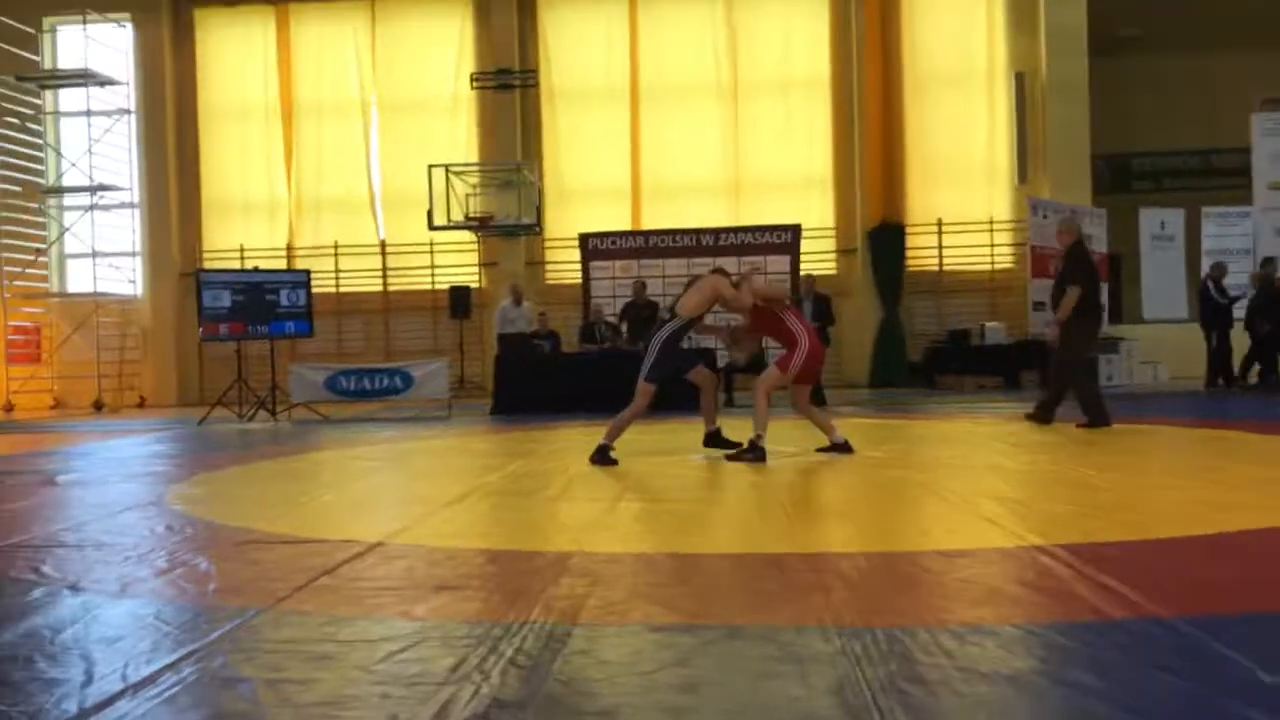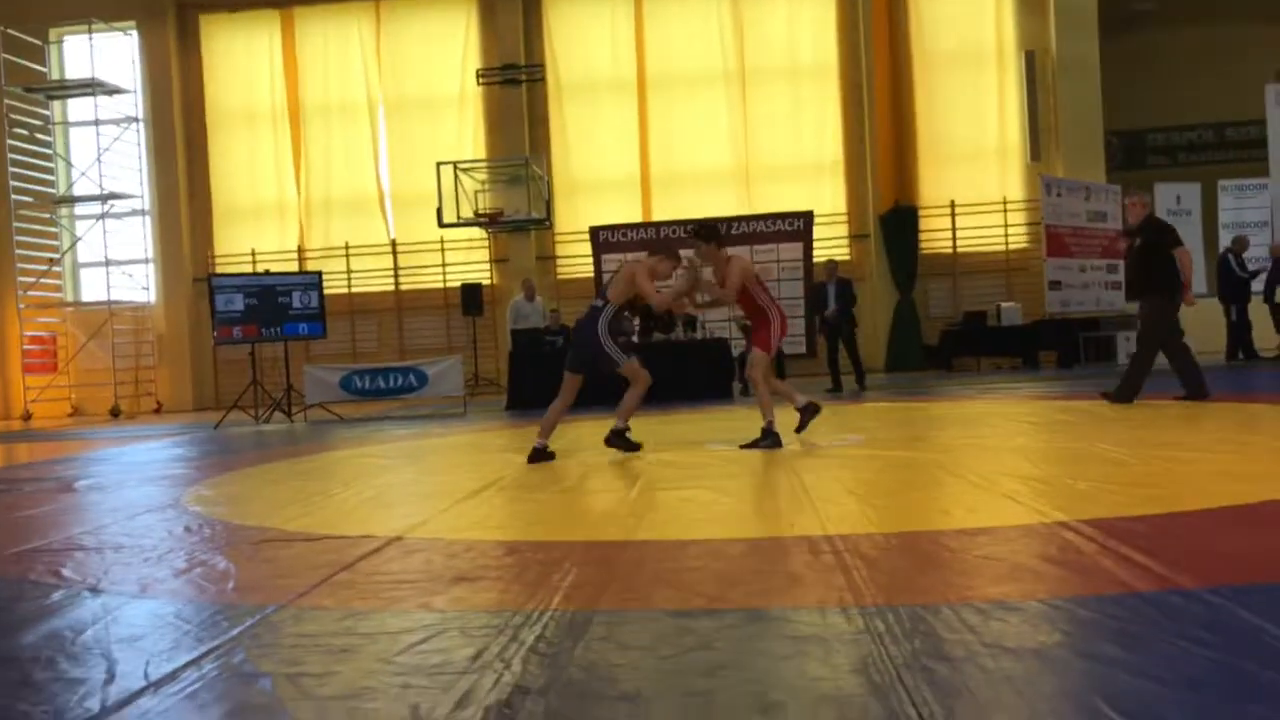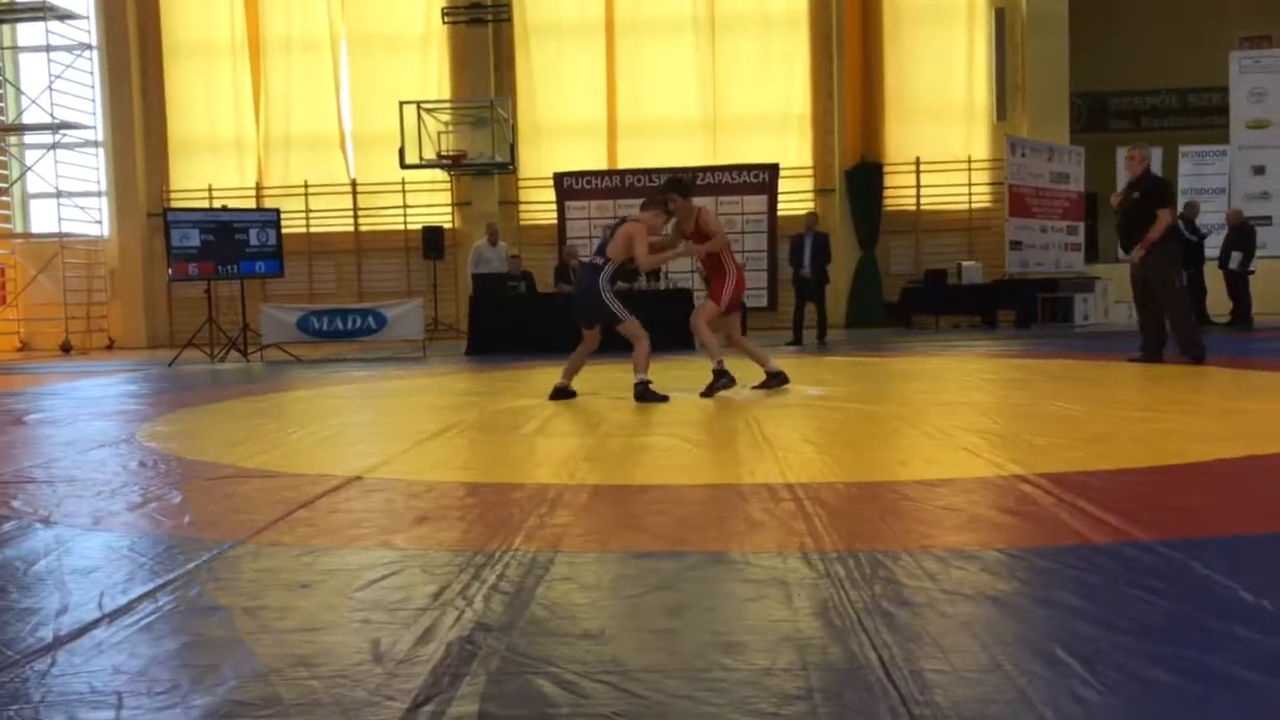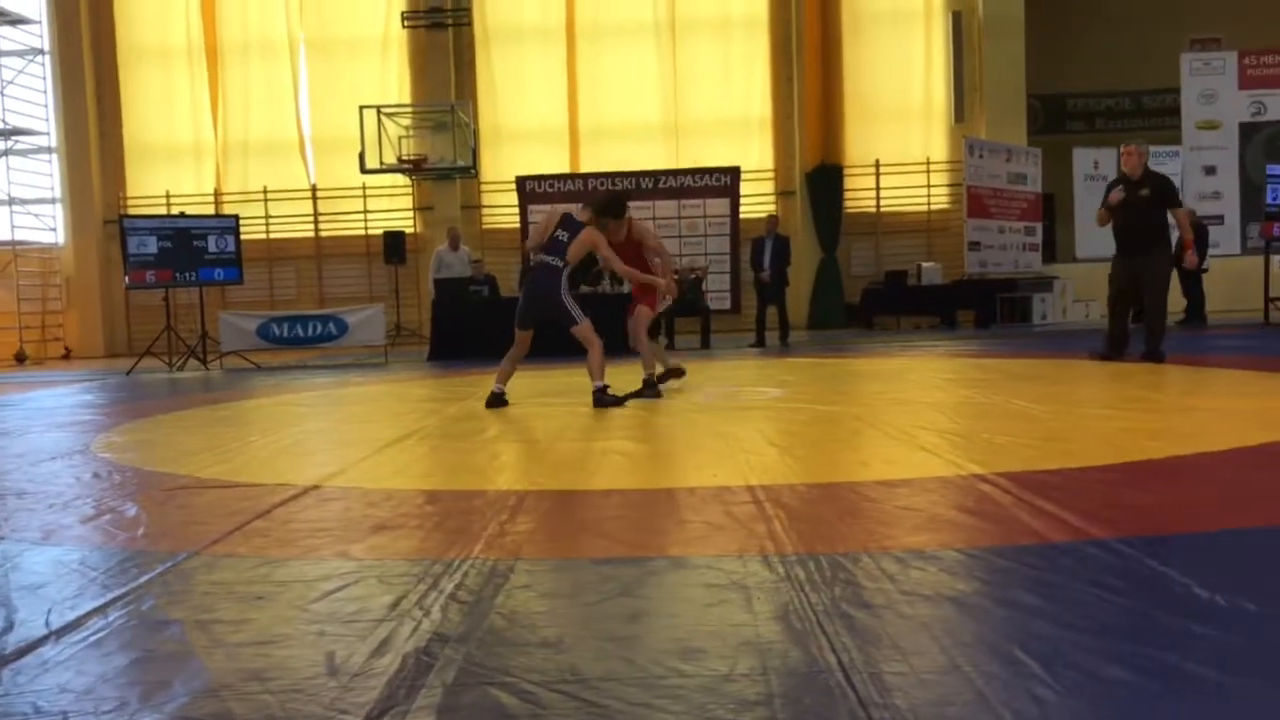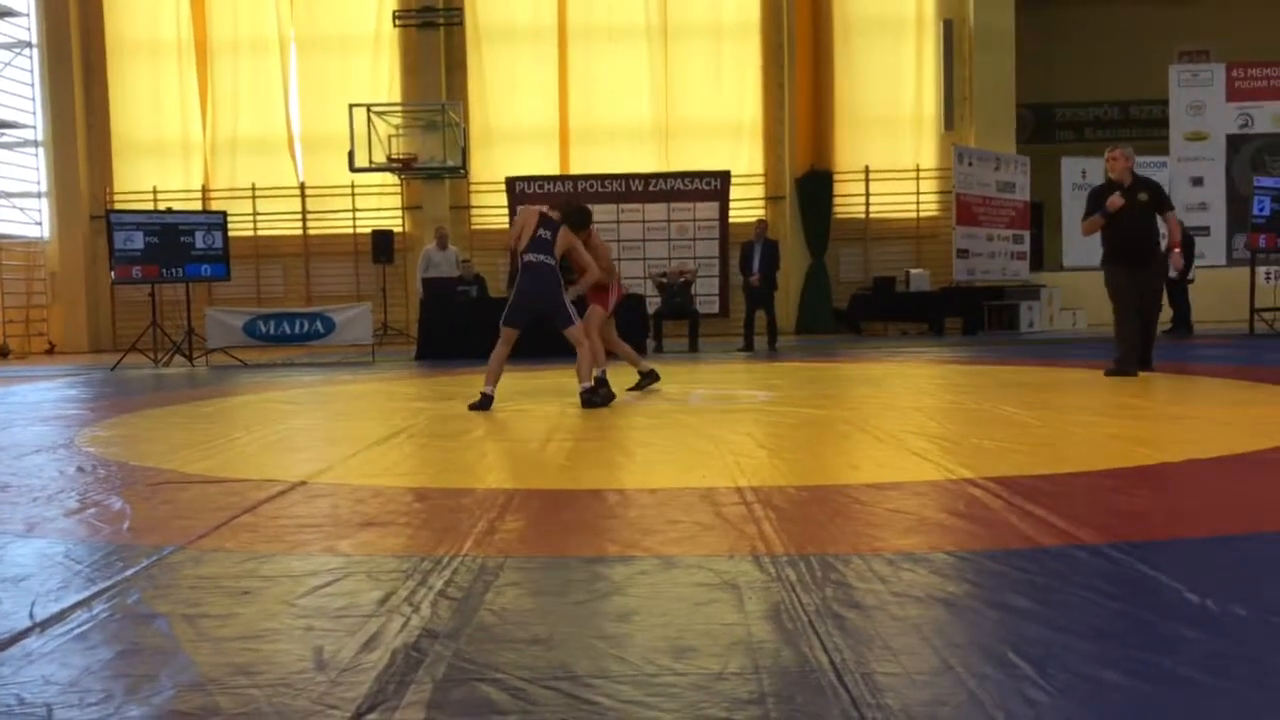
dt=0.7s
person 1, frame 1
left shoulder: (1075, 258)
right shoulder: (1080, 255)
left elbow: (1073, 293)
left wrist: (1056, 322)
left hip: (1079, 322)
right hip: (1080, 321)
left knee: (1077, 370)
right knee: (1061, 368)
left ankle: (1098, 416)
right ankle: (1045, 411)
person 1, frame 2
left shoulder: (1159, 229)
right shoulder: (1136, 233)
left elbow: (1183, 255)
left wrist: (1186, 288)
right wrist: (1126, 253)
left hip: (1161, 296)
right hip: (1151, 297)
left knee: (1146, 344)
right knee: (1172, 343)
left ankle: (1126, 392)
right ankle: (1196, 388)
person 1, frame 3
left shoulder: (1156, 184)
right shoulder: (1128, 189)
left elbow: (1165, 218)
right elbow: (1129, 221)
left wrist: (1142, 246)
right wrist: (1116, 207)
left hip: (1159, 253)
right hip: (1140, 256)
left knee: (1172, 300)
right knee: (1144, 305)
left ankle: (1193, 348)
right ankle: (1152, 350)
person 1, frame 4
left shoulder: (1160, 183)
right shoulder: (1115, 186)
left elbow: (1180, 215)
right elbow: (1100, 222)
left wrist: (1189, 248)
right wrist: (1109, 204)
left hip: (1155, 254)
right hip: (1124, 255)
left knee: (1155, 303)
right knee: (1117, 302)
left ankle: (1153, 349)
right ankle: (1114, 347)
person 1, frame 5
left shoulder: (1150, 187)
right shoulder: (1099, 193)
left elbow: (1171, 218)
right elbow: (1086, 229)
left wrist: (1176, 249)
right wrist: (1106, 211)
left hip: (1150, 263)
right hip: (1117, 265)
left knee: (1150, 313)
right knee: (1124, 313)
left ankle: (1144, 357)
right ankle: (1125, 362)
person 2, frame 1
left shoulder: (702, 285)
right shoulder: (717, 281)
left elbow: (694, 325)
right elbow: (744, 303)
right wrist: (746, 287)
left hip: (671, 344)
right hip: (661, 343)
left knee: (709, 380)
right knee: (640, 404)
left ankle: (712, 435)
right ankle: (602, 449)
person 2, frame 2
left shoulder: (634, 271)
right shoulder: (638, 269)
left elbow: (658, 303)
right elbow: (658, 304)
left wrist: (683, 289)
right wrist: (687, 284)
left hip: (583, 330)
right hip: (599, 330)
left knee: (565, 396)
right knee: (641, 379)
left ankle: (539, 448)
right ankle: (617, 431)
person 2, frame 3
left shoulder: (623, 223)
right shoulder: (638, 228)
right elbow: (644, 263)
right wrist: (678, 252)
left hip: (582, 285)
right hip: (599, 286)
left knee: (591, 342)
right knee: (641, 338)
left ankle: (562, 386)
right ankle: (641, 386)
person 2, frame 4
left shoulder: (555, 217)
right shoulder: (594, 235)
left elbow: (529, 246)
right elbow: (621, 269)
right wrist: (655, 281)
left hip: (531, 288)
right hip: (556, 290)
left knee: (519, 347)
right knee: (593, 342)
left ankle: (497, 393)
right ankle: (599, 392)
person 2, frame 5
left shoulder: (528, 213)
right shoulder: (568, 235)
left elbow: (512, 244)
right elbow: (594, 272)
right wrist: (572, 291)
left hip: (526, 286)
right hip: (552, 288)
left knee: (504, 344)
right knee: (582, 343)
left ankle: (486, 396)
right ankle: (587, 392)
person 3, frame 1
left shoulder: (757, 296)
right shoulder: (752, 325)
left elbow: (783, 294)
left wrist: (751, 285)
left hip: (805, 346)
right hip: (810, 350)
left knee: (761, 387)
right knee: (801, 405)
left ankle: (757, 447)
right ankle: (839, 442)
person 3, frame 2
left shoulder: (735, 265)
right shoulder: (718, 268)
left elbow: (729, 298)
right elbow: (724, 298)
left wrist: (703, 284)
right wrist: (698, 305)
left hip: (771, 321)
right hip: (762, 323)
left knee: (755, 374)
right knee: (762, 377)
left ankle: (770, 434)
right ankle: (805, 405)
person 3, frame 3
left shoulder: (704, 216)
right shoulder: (679, 224)
left elbow: (723, 239)
left wrist: (702, 248)
left hip: (730, 277)
right hip: (719, 279)
left knee: (698, 321)
right knee: (734, 336)
left ankle: (721, 373)
right ankle: (775, 373)
person 3, frame 4
left shoulder: (637, 228)
left elbow: (663, 254)
left wrist: (667, 279)
left hip: (653, 285)
right hip: (638, 286)
left knee: (637, 330)
right knee: (635, 337)
left ankle: (649, 384)
right ankle: (673, 366)
person 3, frame 5
left shoulder: (593, 241)
left elbow: (609, 275)
left hip: (607, 288)
right hip: (595, 289)
left knee: (589, 327)
right knee: (610, 340)
left ankle: (602, 382)
right ankle: (647, 372)
